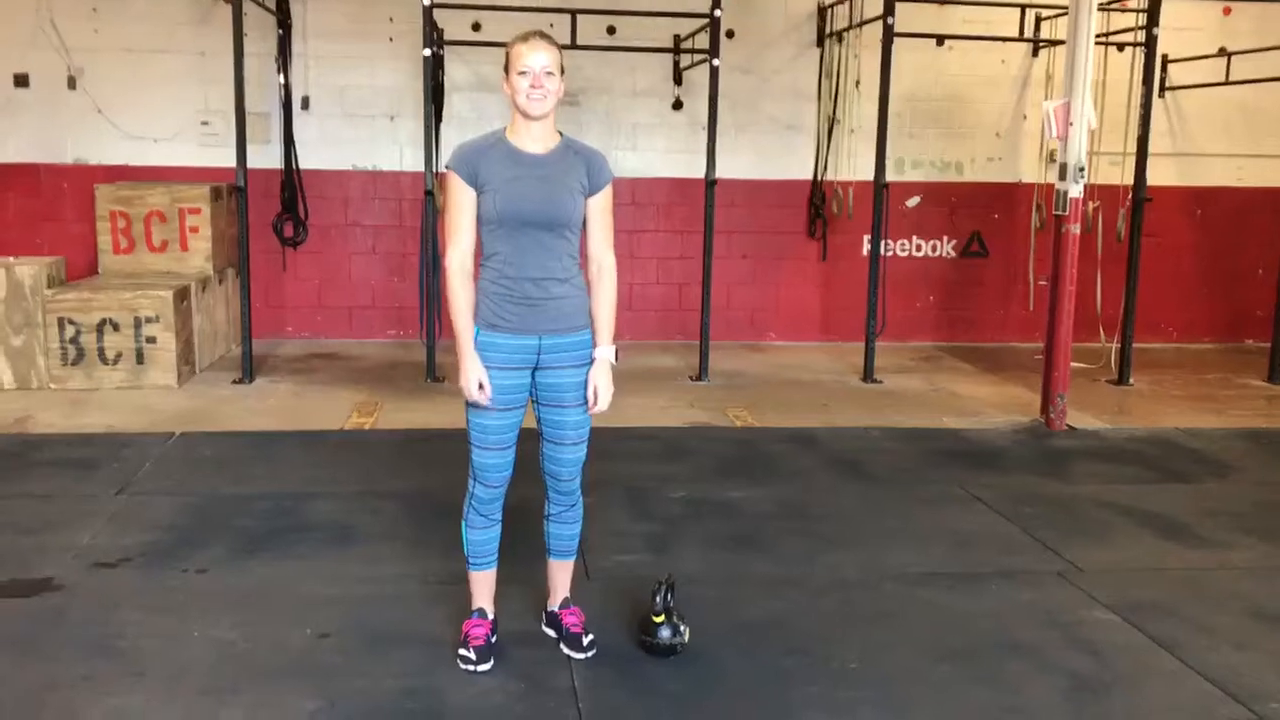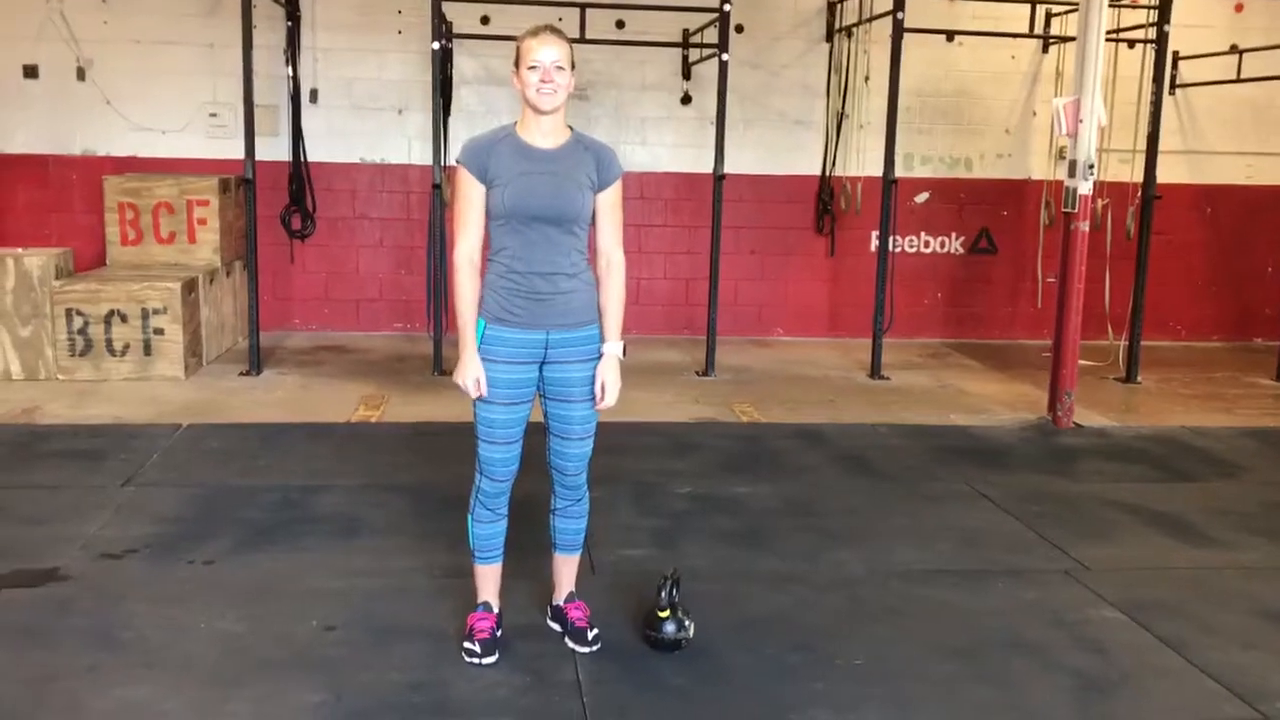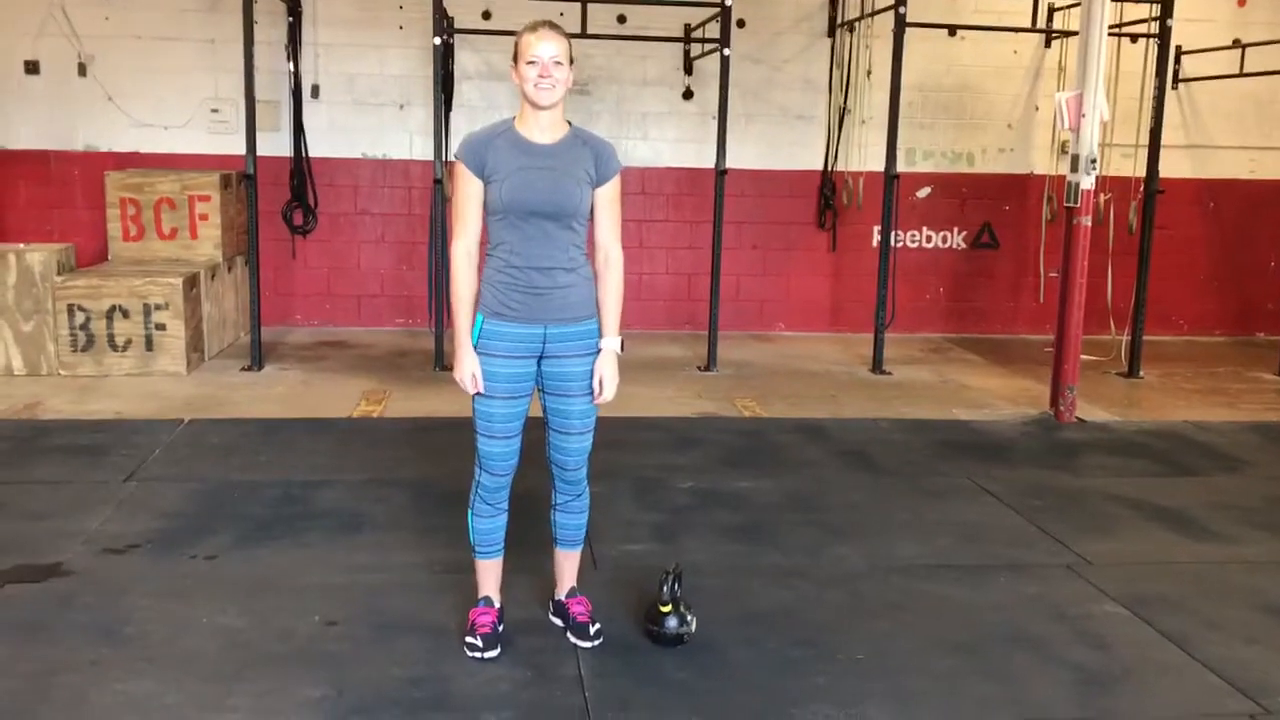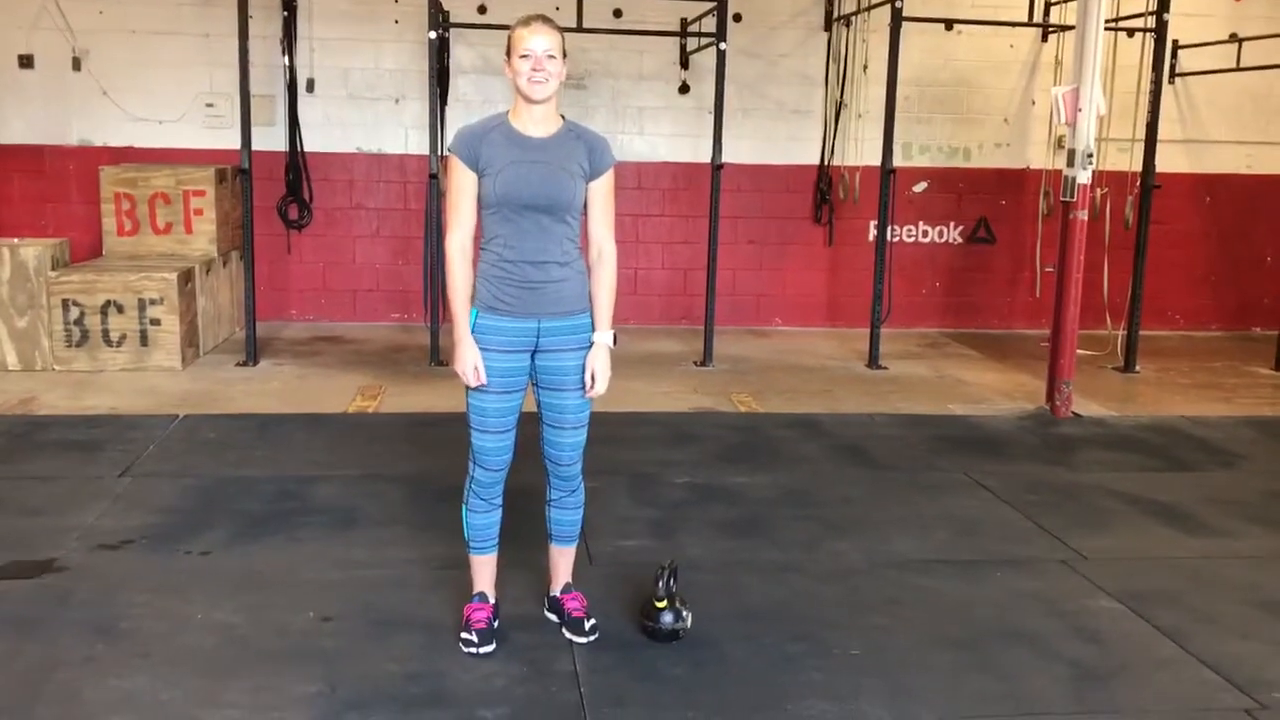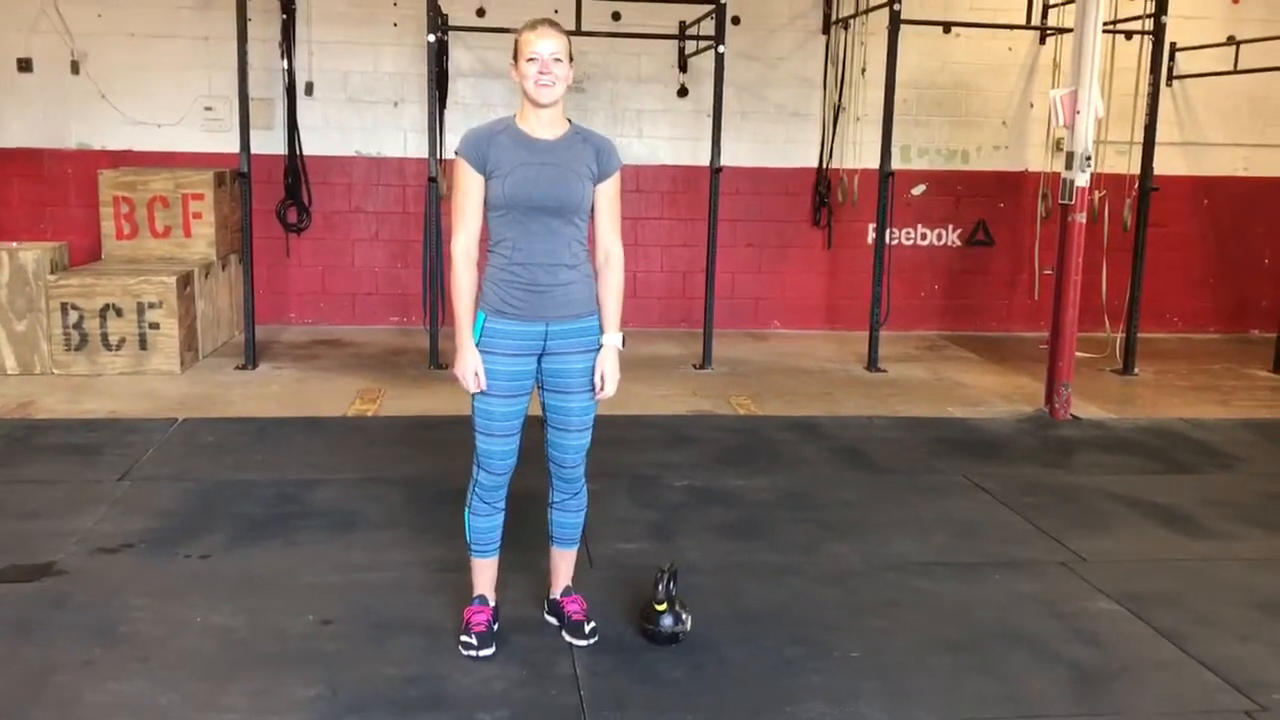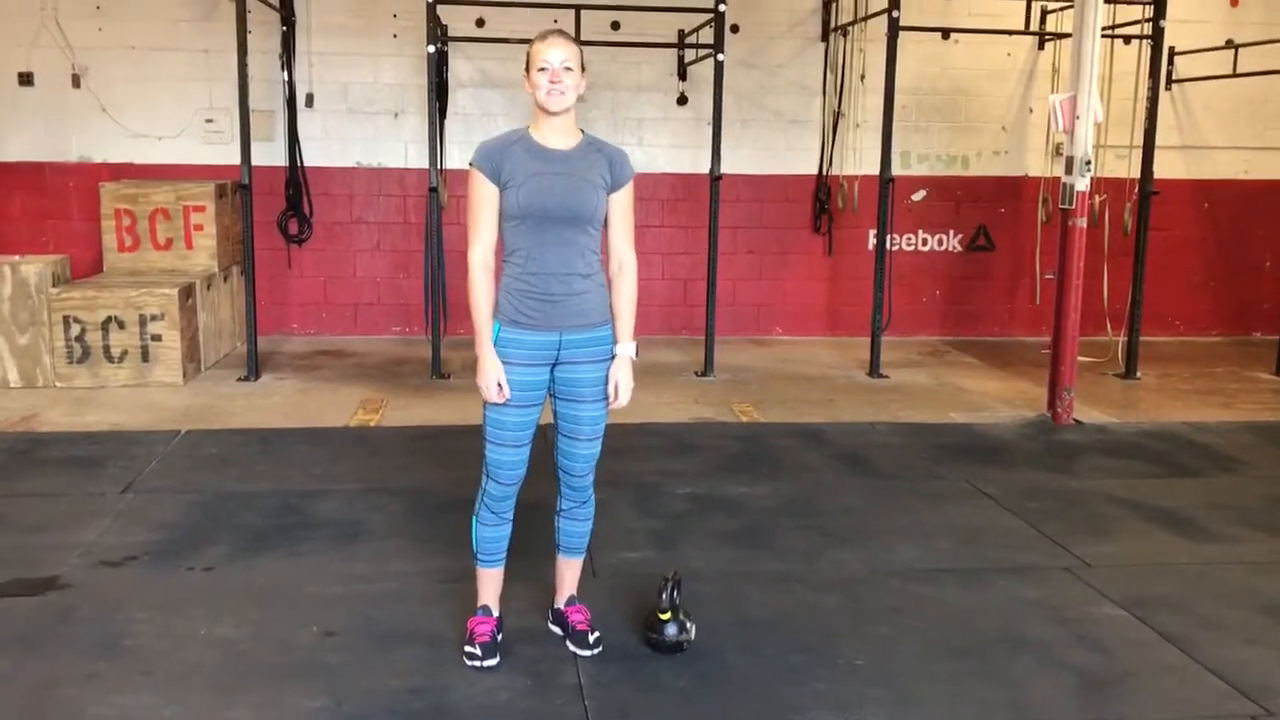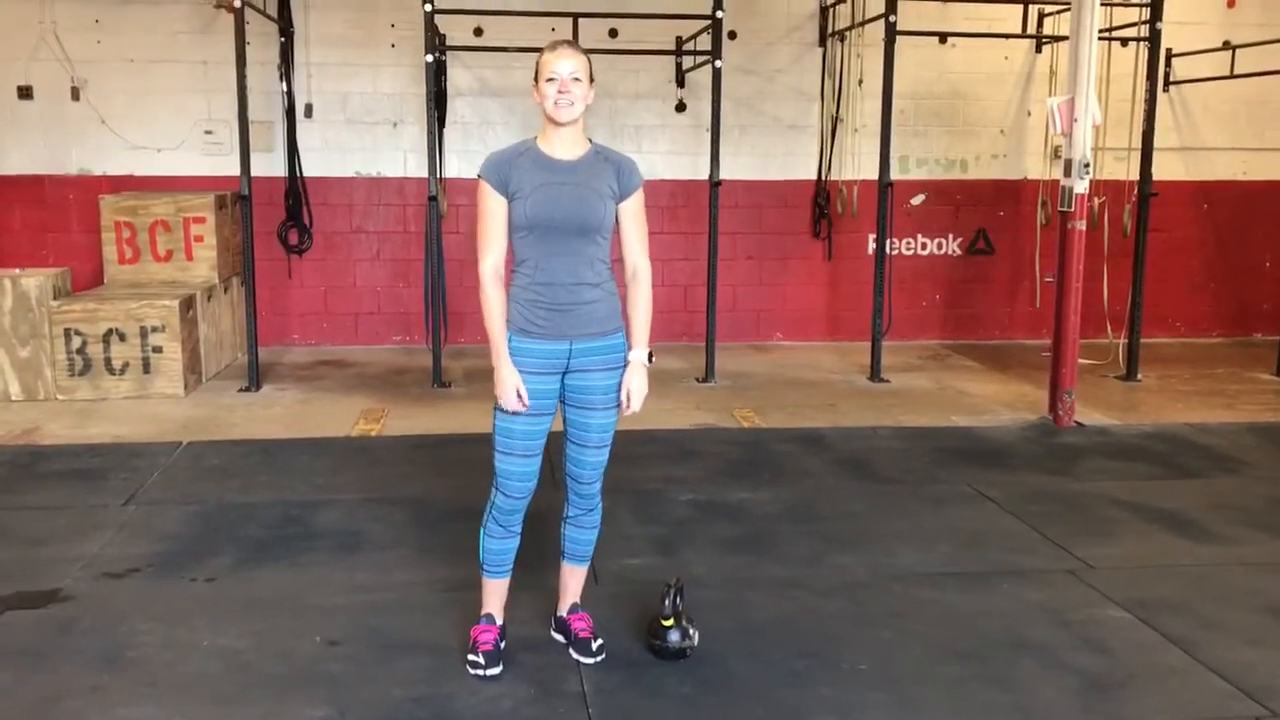
dt=0.4s
person 1, frame 1
left shoulder: (588, 164)
right shoulder: (472, 158)
left elbow: (602, 263)
right elbow: (458, 261)
left wrist: (604, 353)
right wrist: (467, 351)
left hip: (570, 343)
right hip: (499, 342)
left knee: (565, 482)
right knee: (488, 484)
left ankle: (561, 607)
right ankle: (481, 615)
person 1, frame 2
left shoulder: (598, 159)
right shoulder: (482, 153)
left elbow: (610, 259)
right elbow: (466, 255)
left wrist: (612, 350)
right wrist: (467, 346)
left hip: (577, 339)
right hip: (504, 337)
left knee: (571, 477)
right knee: (493, 477)
left ankle: (565, 600)
right ankle: (485, 608)
person 1, frame 3
left shoulder: (597, 155)
right shoulder: (480, 149)
left elbow: (609, 255)
right elbow: (463, 251)
left wrist: (610, 345)
right wrist: (462, 342)
left hip: (576, 333)
right hip: (502, 332)
left knee: (571, 472)
right knee: (493, 472)
left ankle: (567, 595)
right ankle: (487, 604)
person 1, frame 4
left shoulder: (590, 148)
right shoulder: (474, 142)
left elbow: (602, 249)
right elbow: (458, 244)
left wrist: (602, 338)
right wrist: (462, 334)
left hip: (569, 327)
right hip: (496, 325)
left knee: (566, 467)
right knee: (488, 467)
left ankle: (563, 591)
right ankle: (482, 599)
person 1, frame 5
left shoulder: (598, 152)
right shoulder: (481, 144)
left elbow: (609, 252)
right elbow: (463, 247)
left wrist: (611, 341)
right wrist: (464, 339)
left hip: (576, 330)
right hip: (503, 329)
left knee: (569, 470)
right knee: (492, 470)
left ankle: (563, 594)
right ankle: (482, 602)
person 1, frame 6
left shoulder: (610, 161)
right shoulder: (496, 155)
left elbow: (622, 262)
right elbow: (480, 257)
left wrist: (624, 350)
right wrist: (485, 349)
left hip: (590, 341)
right hip: (517, 338)
left knee: (578, 480)
right knee: (501, 480)
left ankle: (567, 603)
right ankle: (487, 611)
person 1, frame 7
left shoulder: (619, 170)
right shoulder: (503, 167)
left elbow: (637, 269)
right elbow: (490, 270)
left wrist: (638, 356)
right wrist: (502, 360)
left hip: (600, 349)
right hip: (529, 347)
left knee: (585, 488)
right knee: (511, 489)
left ankle: (570, 611)
right ankle: (489, 620)
